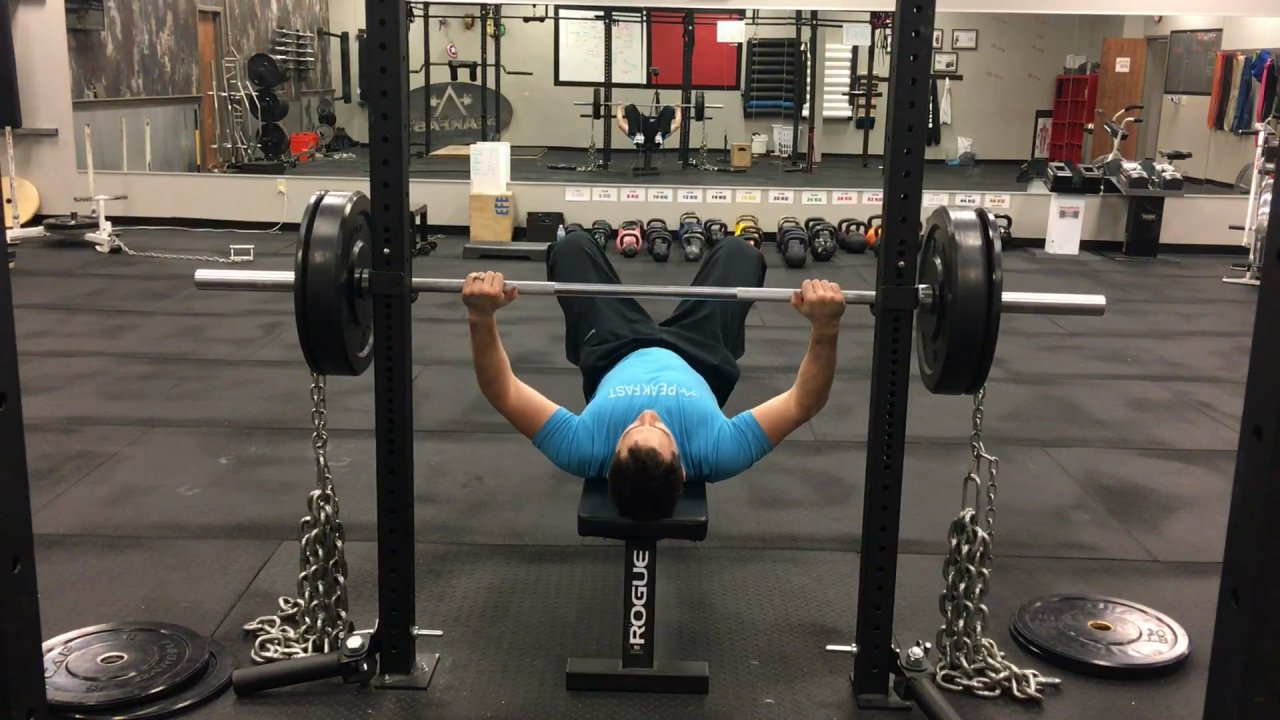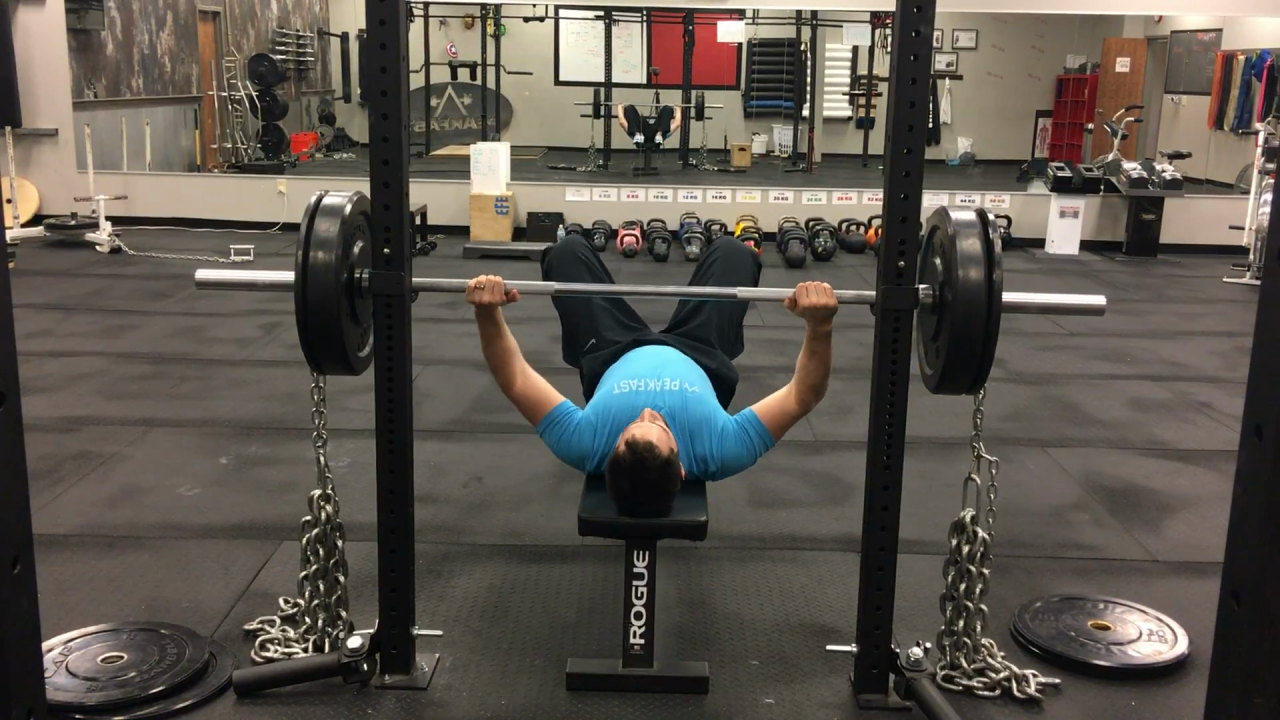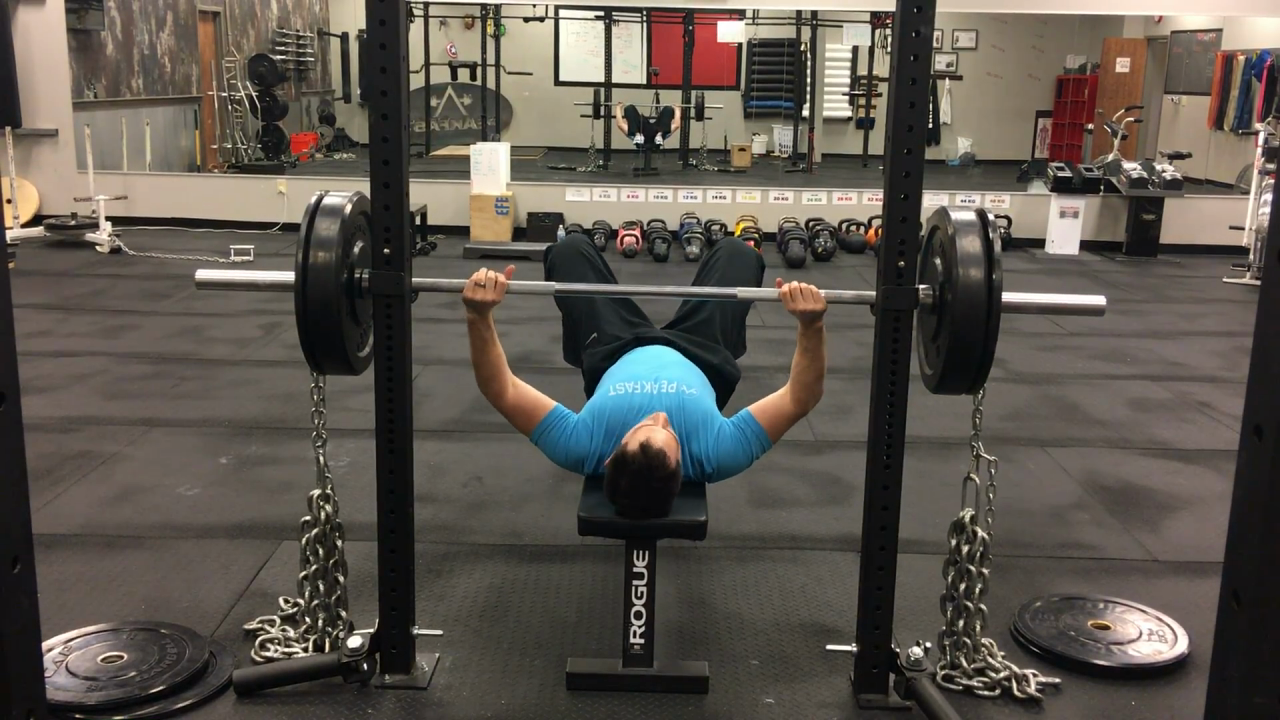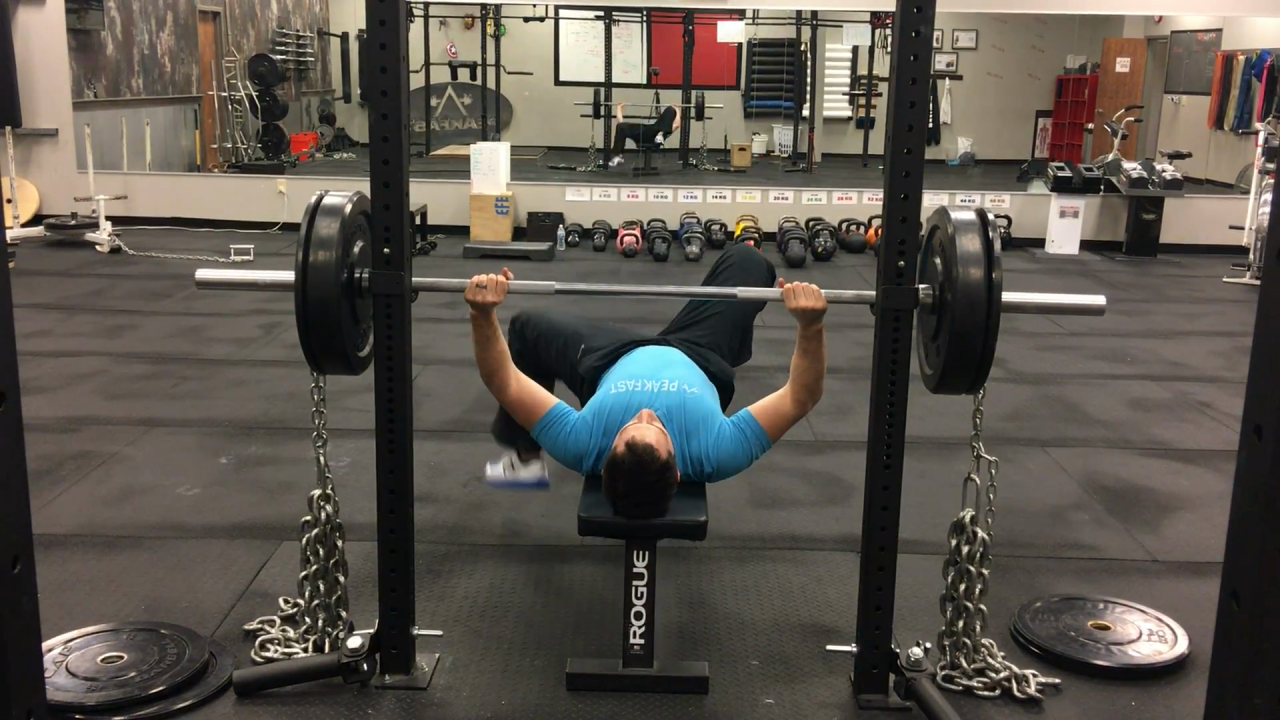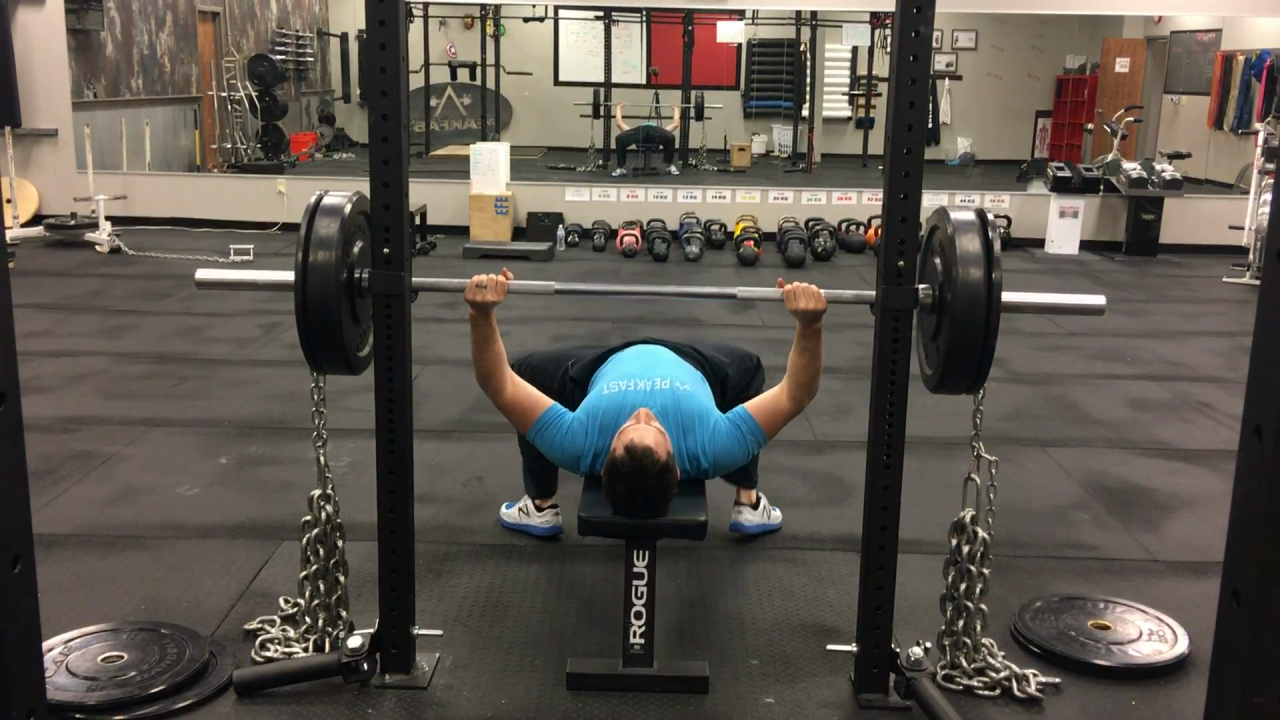
dt=1s
person 1, frame 1
left shoulder: (586, 451)
right shoulder: (714, 454)
left elbow: (502, 392)
right elbow: (803, 403)
left wrist: (481, 316)
right wrist: (825, 326)
left hip: (615, 360)
right hip: (696, 363)
left knee: (573, 246)
right knee: (739, 251)
person 1, frame 2
left shoulder: (586, 445)
right shoulder: (717, 452)
left elbow: (514, 379)
right elbow: (803, 395)
left wrist: (487, 313)
right wrist: (819, 325)
left hip: (616, 361)
right hip: (696, 361)
left knee: (569, 249)
right knee: (731, 251)
person 1, frame 3
left shoulder: (583, 449)
right shoulder: (714, 455)
left elbow: (499, 389)
right elbow: (800, 398)
left wrist: (479, 315)
right wrist: (810, 325)
left hip: (616, 357)
right hip: (698, 364)
left knee: (571, 248)
right knee: (736, 252)
person 1, frame 4
left shoulder: (583, 447)
right shoulder: (713, 455)
left elbow: (505, 384)
right elbow: (800, 397)
left wrist: (483, 314)
right wrist: (810, 326)
left knee: (528, 327)
right knee: (747, 261)
person 1, frame 5
left shoulder: (579, 447)
right shoulder: (709, 451)
left elbow: (499, 386)
right elbow: (796, 395)
left wrist: (482, 315)
right wrist: (809, 324)
left knee: (528, 370)
right knee: (746, 366)
left ankle: (540, 506)
right ankle: (748, 503)
